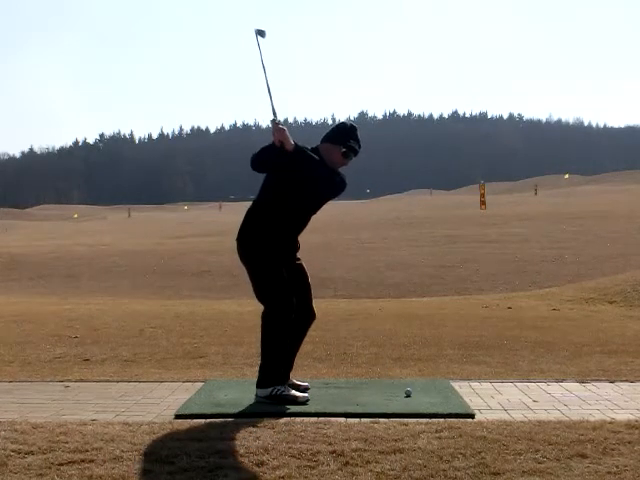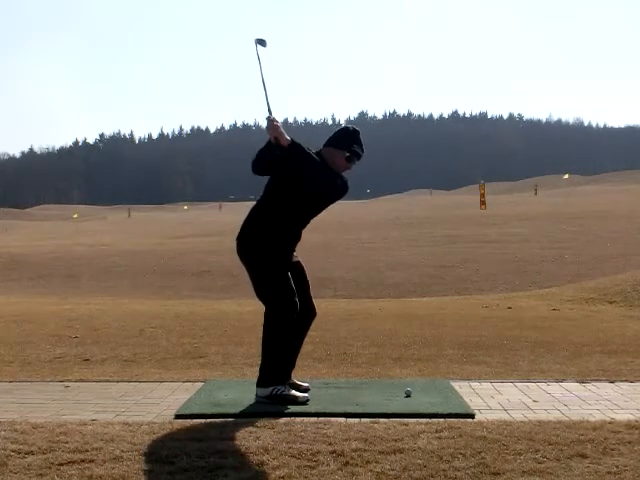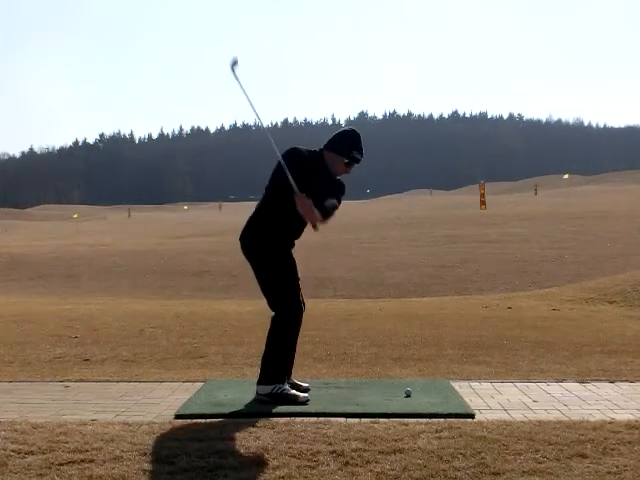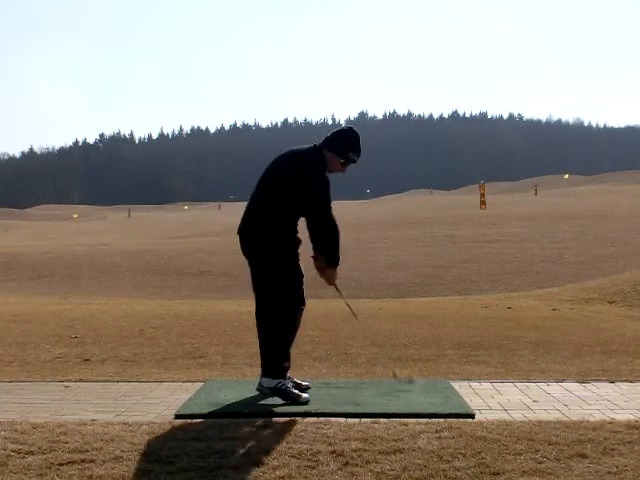
dt=0.4s
person 1, frame 1
left shoulder: (336, 181)
right shoulder: (286, 155)
left elbow: (316, 173)
right elbow: (257, 163)
left wrist: (291, 147)
right wrist: (278, 145)
left hip: (286, 246)
right hip: (257, 241)
left knee: (304, 312)
right knee: (280, 307)
left ankle: (281, 375)
right ankle: (268, 384)
person 1, frame 2
left shoulder: (338, 185)
right shoulder: (291, 155)
left elbow: (317, 175)
right elbow: (259, 166)
left wrist: (287, 143)
right wrist: (275, 142)
left hip: (284, 248)
right hip: (257, 243)
left knee: (305, 312)
right knee: (283, 308)
left ankle: (282, 376)
right ankle: (269, 385)
person 1, frame 3
left shoulder: (336, 186)
right shoulder: (298, 158)
left elbow: (329, 205)
right elbow: (275, 195)
left wrist: (316, 211)
right wrist: (302, 210)
left hip: (277, 243)
right hip: (263, 241)
left knee: (291, 308)
right knee: (289, 308)
left ankle: (281, 375)
right ankle: (269, 383)
person 1, frame 4
left shoulder: (300, 157)
right shoulder: (316, 176)
left elbow: (312, 213)
right elbow: (325, 220)
left wrist: (319, 256)
right wrist: (331, 263)
left hip: (252, 234)
right hip: (274, 239)
left knee: (268, 305)
right knee: (290, 305)
left ankle: (274, 373)
right ankle: (274, 376)
